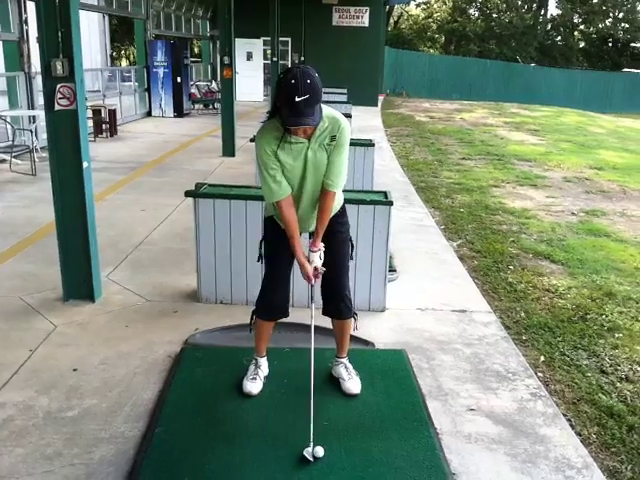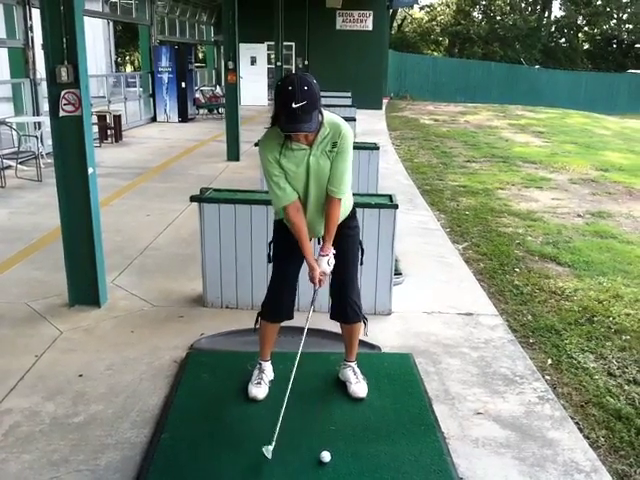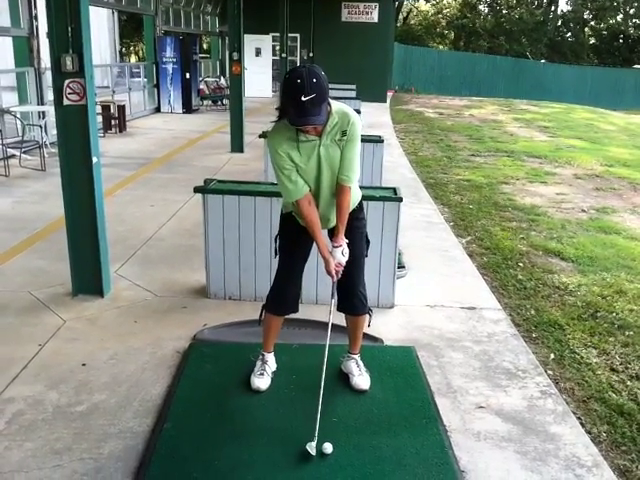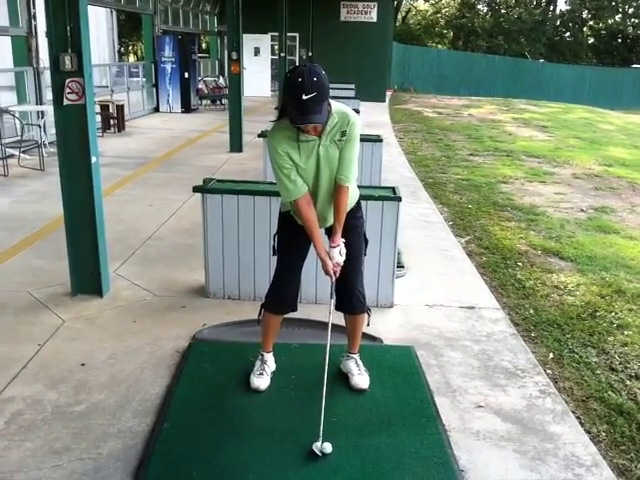
dt=1s
person 1, frame 1
left shoulder: (338, 126)
right shoulder: (267, 138)
left elbow: (330, 189)
right elbow: (282, 200)
left wrist: (317, 243)
right wrist: (299, 255)
left hip: (330, 216)
right hip: (281, 220)
left knee: (339, 291)
right knee: (273, 291)
left ankle: (342, 361)
right ankle: (259, 362)
person 1, frame 2
left shoulder: (340, 132)
right shoulder: (270, 145)
left elbow: (335, 196)
right elbow: (291, 206)
left wrist: (327, 248)
right wrist: (310, 260)
left hip: (340, 219)
right hip: (291, 224)
left knee: (348, 294)
right knee: (278, 293)
left ankle: (350, 365)
right ankle: (264, 365)
person 1, frame 3
left shoulder: (348, 121)
right shoulder: (279, 139)
left elbow: (345, 183)
right elbow: (303, 200)
left wrist: (340, 237)
right wrist: (324, 252)
left hip: (347, 210)
right hip: (299, 216)
left knee: (354, 287)
right knee: (284, 287)
left ankle: (353, 357)
right ankle: (267, 357)
person 1, frame 4
left shoulder: (347, 121)
right shoulder: (279, 138)
left elbow: (343, 183)
right elbow: (301, 199)
left wrist: (337, 238)
right wrist: (321, 252)
left hip: (345, 211)
right hip: (297, 216)
left knee: (352, 287)
right knee: (283, 286)
left ankle: (352, 357)
right ankle: (266, 357)
